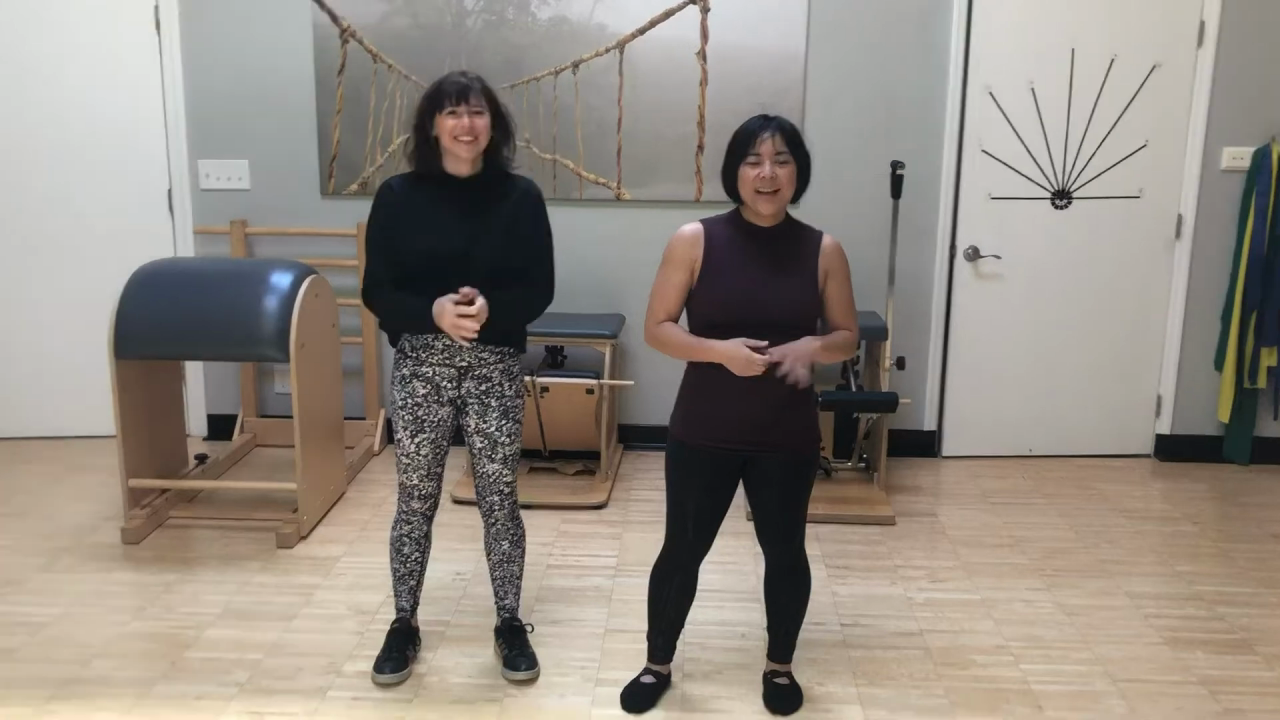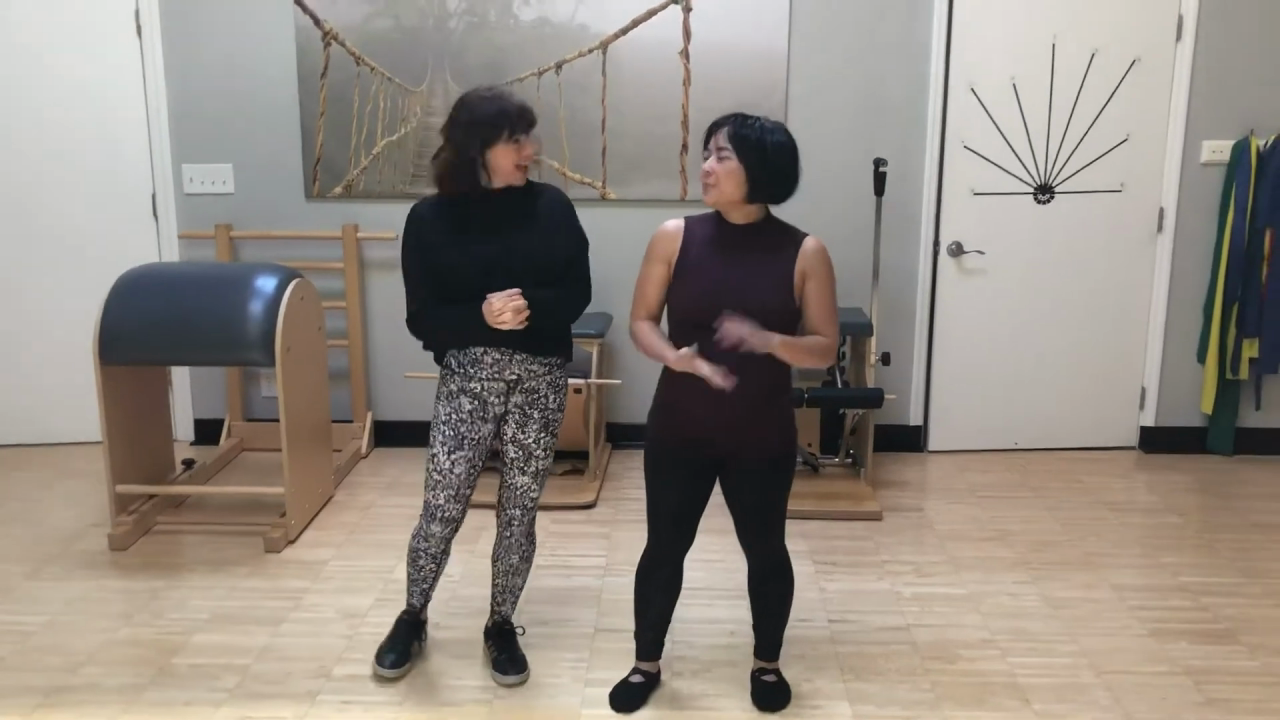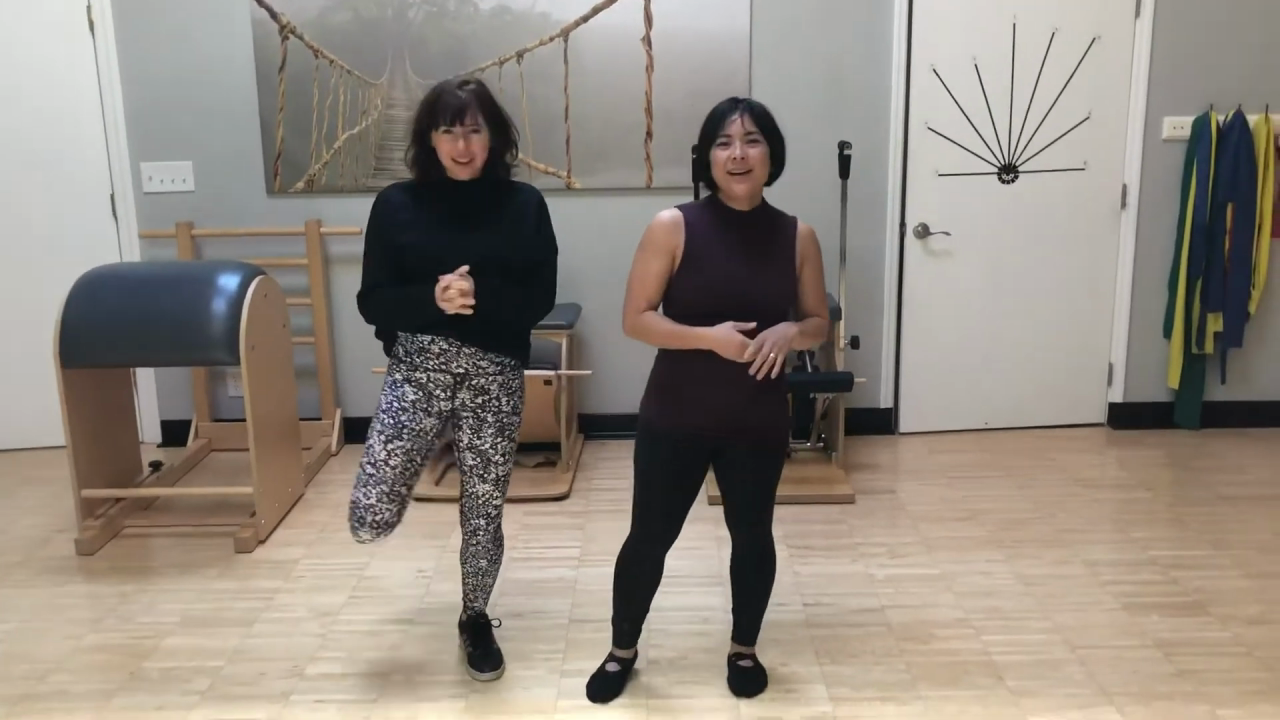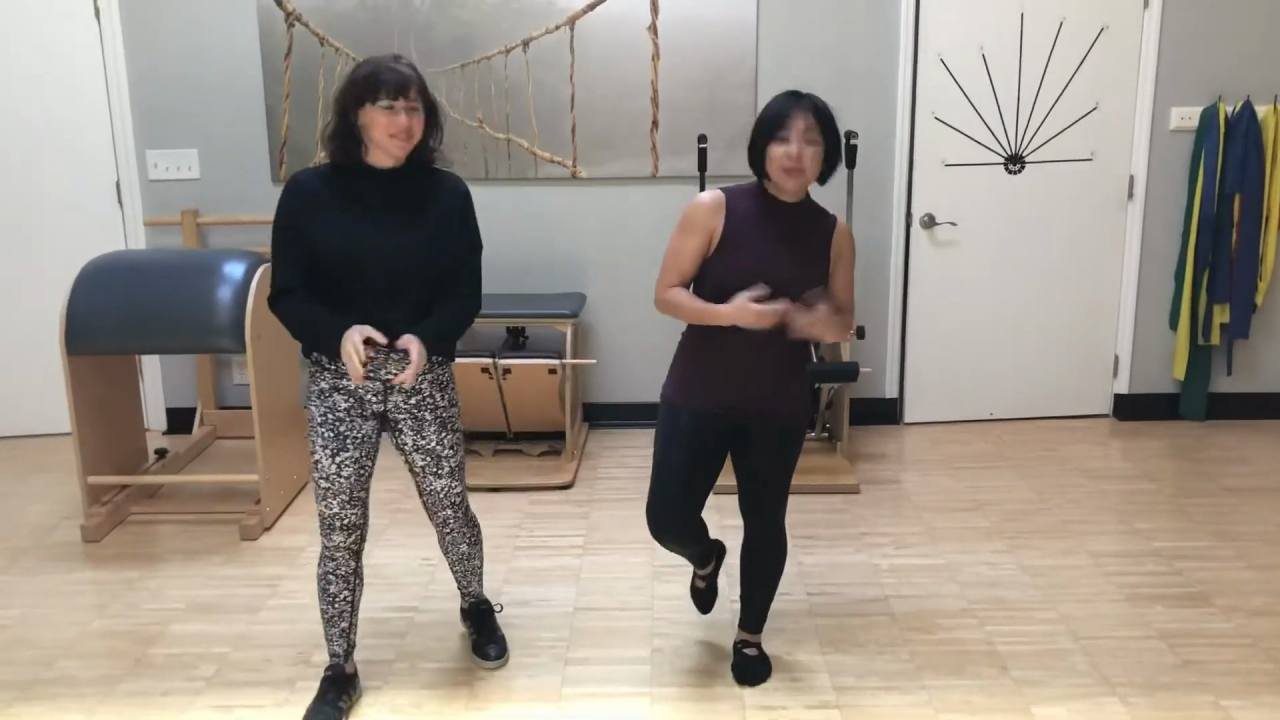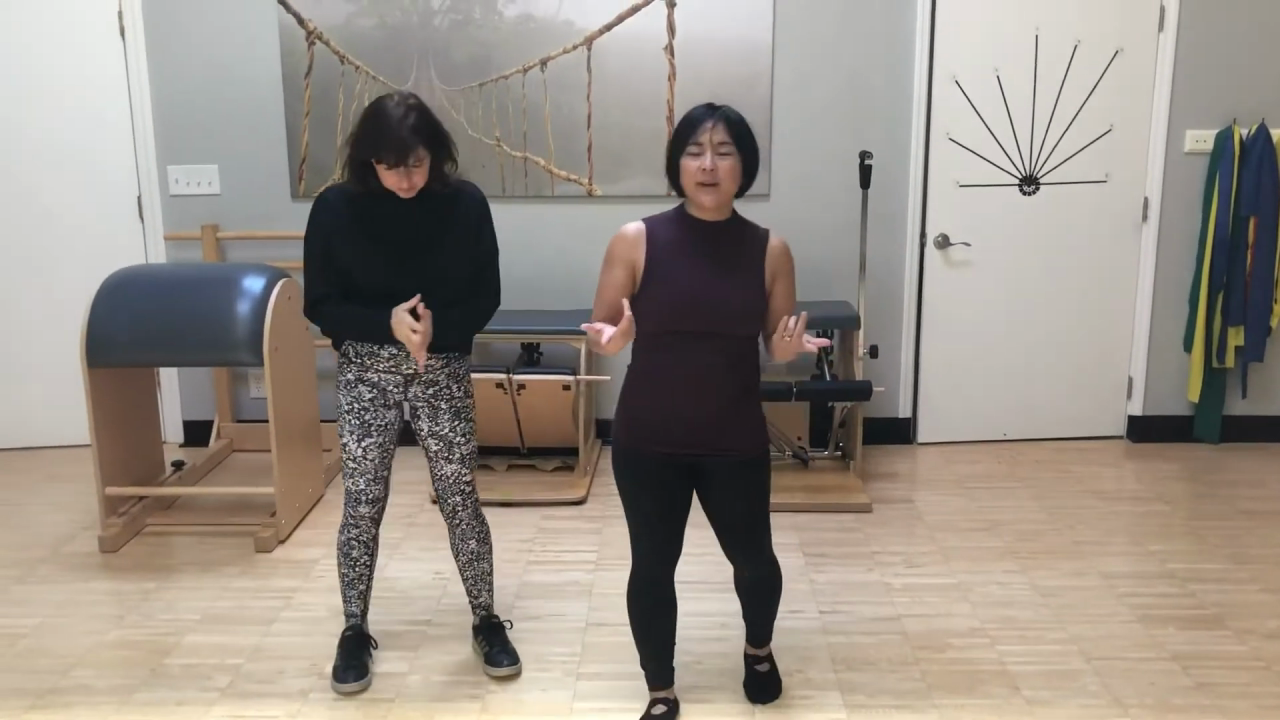
dt=1s
person 1, frame 1
left shoulder: (520, 197)
right shoulder: (398, 196)
left elbow: (540, 290)
right elbow: (376, 292)
left wrist: (491, 308)
right wrist: (431, 313)
left hip: (496, 364)
right hip: (420, 363)
left knee: (499, 499)
right knee: (415, 500)
left ankle: (510, 624)
right ankle: (404, 624)
person 1, frame 2
left shoulder: (552, 207)
right shoulder: (431, 218)
left elbow: (578, 293)
right elbow: (423, 319)
left wrist: (530, 305)
right wrist: (483, 316)
left hip: (540, 378)
right hip: (468, 378)
left knee: (519, 511)
right knee: (443, 508)
left ankle: (501, 625)
right ankle: (412, 618)
person 1, frame 3
left shoulder: (524, 205)
right shoulder: (397, 205)
left elbow: (540, 299)
right elbow: (373, 301)
left wrist: (480, 296)
right wrist: (433, 298)
left hip: (495, 375)
right hip: (416, 368)
left knee: (483, 513)
right knee: (369, 519)
left ankle: (476, 620)
right ankle: (396, 484)
person 1, frame 4
left shoulder: (446, 194)
right shoulder: (309, 192)
left elbow: (465, 293)
right elbow: (287, 296)
left wrist: (428, 339)
right wrist: (339, 335)
left hip: (423, 377)
right hip: (338, 382)
left knee: (450, 507)
right knee: (340, 529)
left ankle: (475, 606)
person 1, frame 5
left shoulder: (465, 204)
right shoulder: (336, 207)
left elbow: (484, 298)
right elbow: (320, 304)
left wrist: (434, 326)
right wrist: (387, 322)
left hip: (442, 370)
right hip: (364, 372)
left knee: (460, 499)
right knee: (362, 506)
left ankle: (486, 620)
right ankle: (354, 630)
person 2, frame 1
left shoulder: (822, 251)
right shoulder: (695, 240)
left elbow: (846, 334)
right elbow: (657, 326)
left wrist: (812, 348)
right wrist: (717, 350)
left hip: (788, 438)
right hip: (703, 433)
left knee: (785, 551)
right knee: (683, 550)
left ankle: (779, 665)
right ankle: (657, 664)
person 2, frame 2
left shoulder: (804, 252)
right shoulder: (675, 237)
left elbow: (825, 348)
right elbow: (641, 320)
left wrist: (765, 338)
right wrist: (680, 358)
left hip: (764, 439)
right hip: (679, 432)
left knee: (766, 551)
right knee: (665, 548)
left ankle: (767, 663)
right ankle: (647, 663)
person 2, frame 3
left shoulder: (796, 237)
right shoulder: (673, 227)
left elbow: (819, 320)
right elbow: (635, 318)
left wrist: (788, 332)
right wrist: (708, 336)
left hip: (760, 420)
right hip: (674, 416)
left knee: (752, 535)
right knee: (649, 538)
left ankle: (744, 647)
right ankle: (622, 651)
person 2, frame 4
left shoulder: (832, 233)
right shoulder: (713, 209)
left elbow: (844, 317)
right elbow: (668, 294)
left wrist: (824, 322)
right wrist: (727, 312)
left hip: (778, 407)
right hip: (697, 396)
left knee: (765, 522)
right knee: (666, 515)
left ankle: (749, 636)
right ankle: (707, 557)
person 2, frame 5
left shoulder: (769, 251)
right shoulder: (635, 240)
left elbow: (779, 338)
right elbow: (597, 328)
left wrist: (792, 347)
right wrist: (607, 338)
left hip: (736, 441)
right hip: (647, 439)
left knee: (753, 556)
right knee: (653, 565)
left ankle: (758, 649)
